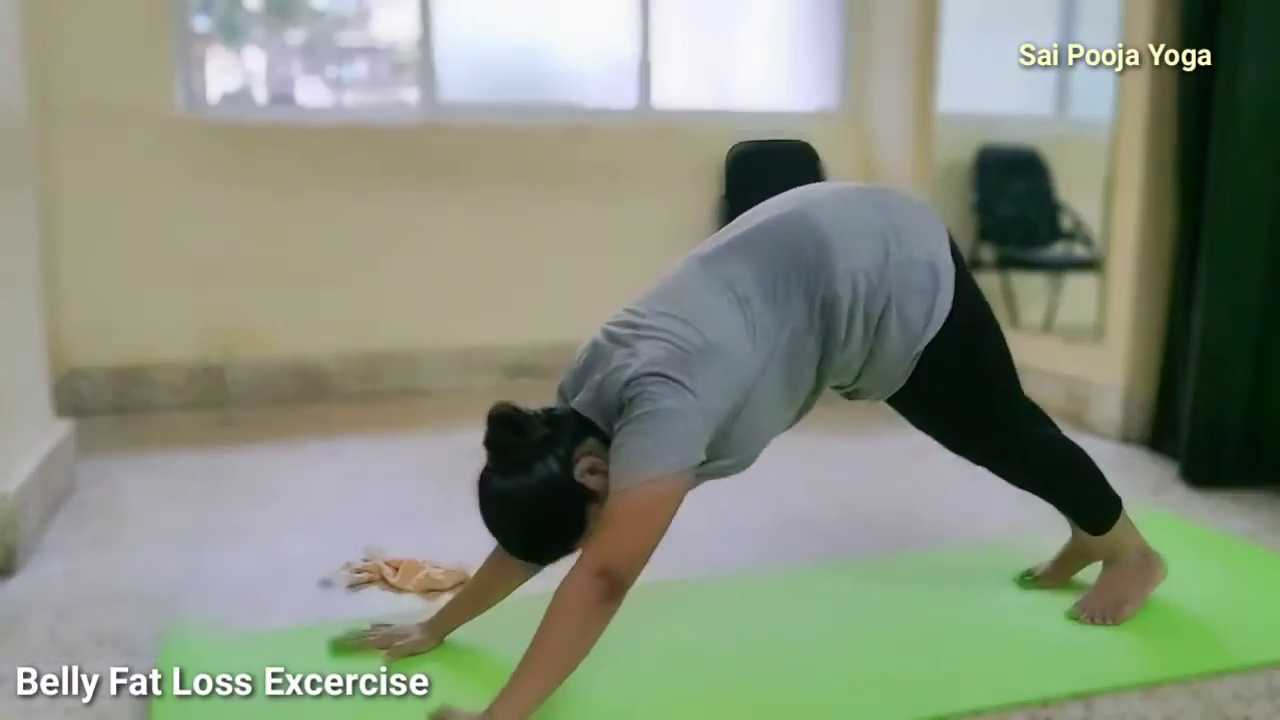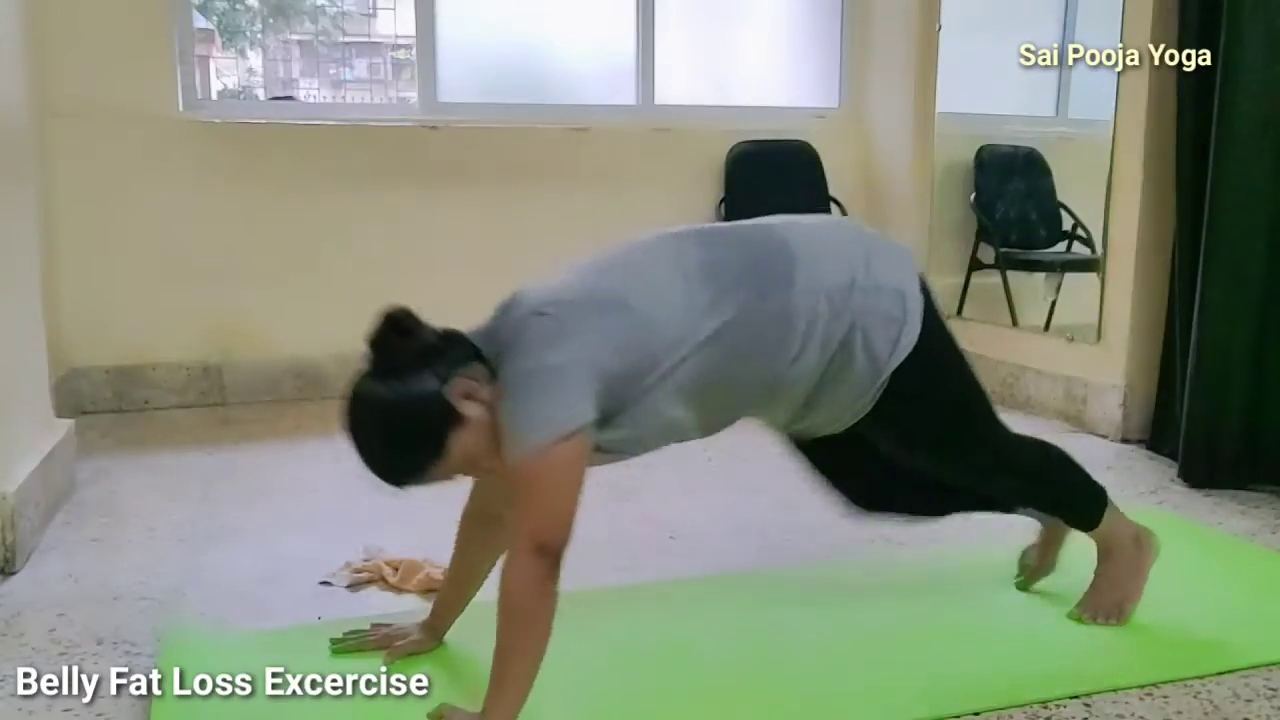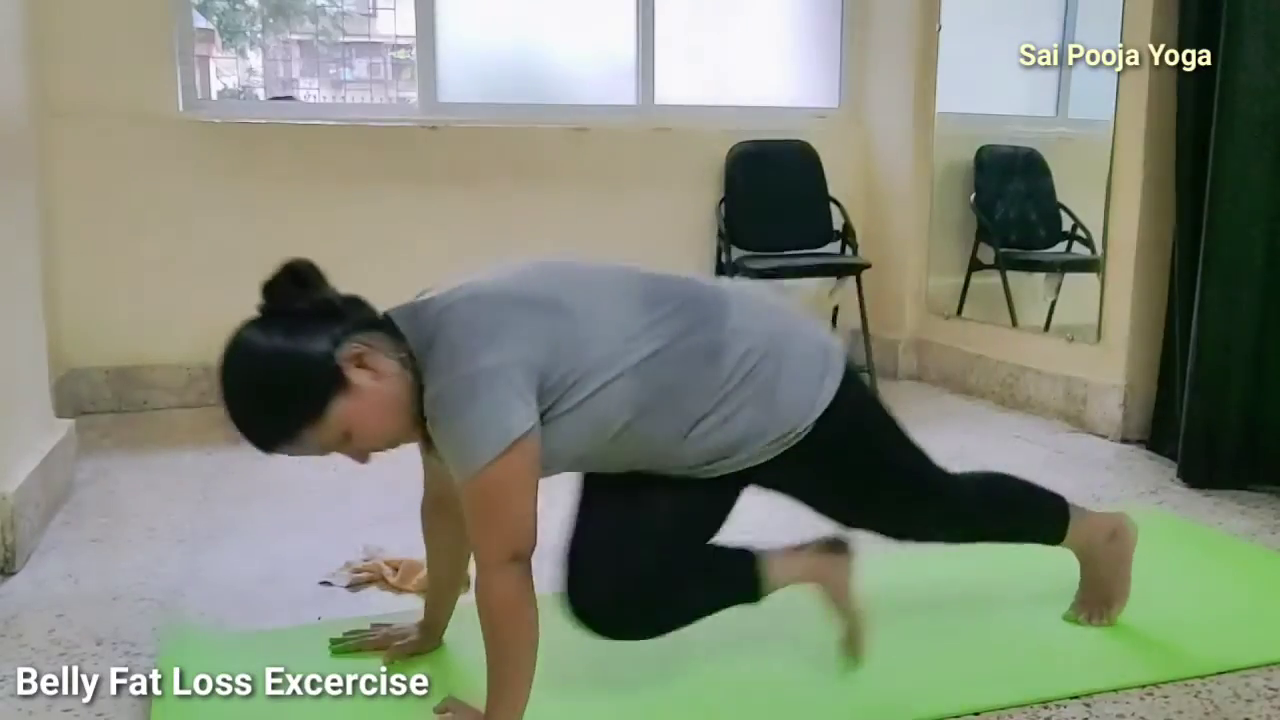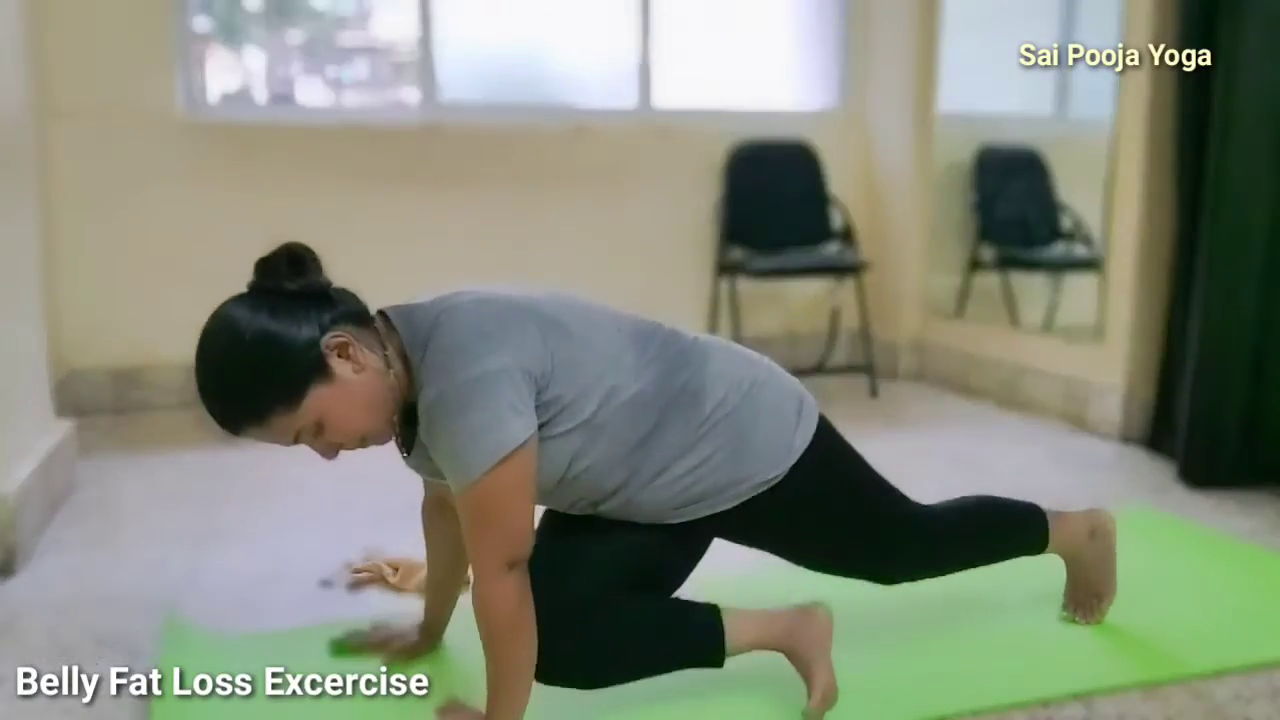
dt=0.3s
person 1, frame 1
left shoulder: (660, 410)
right shoulder: (580, 414)
left elbow: (602, 581)
right elbow: (536, 528)
right wrist: (434, 627)
left hip: (893, 272)
right hip: (824, 249)
left knee: (999, 428)
right knee: (981, 426)
left ankle: (1131, 554)
right ankle: (1088, 534)
person 1, frame 2
left shoulder: (539, 371)
right shoulder: (491, 363)
left elbow: (536, 552)
right elbow: (492, 509)
right wrist: (433, 627)
left hip: (854, 313)
right hip: (790, 355)
left knee: (979, 452)
right knee: (874, 489)
left ankle: (1122, 539)
right ankle: (1046, 510)
person 1, frame 3
left shoulder: (470, 367)
right shoulder: (416, 355)
left elbow: (503, 562)
right elbow: (445, 508)
right wrist: (429, 630)
left hip: (771, 381)
right hip: (676, 430)
left knee: (923, 502)
right knee: (610, 599)
left ankle: (1096, 532)
right ankle: (806, 569)
person 1, frame 4
left shoulder: (465, 373)
right shoulder: (402, 366)
left elbow: (502, 570)
right elbow: (445, 508)
right wrist: (429, 630)
left hip: (746, 442)
right hip: (645, 476)
left knee: (899, 545)
right knee: (559, 643)
left ankle: (1076, 531)
right ankle: (777, 633)
